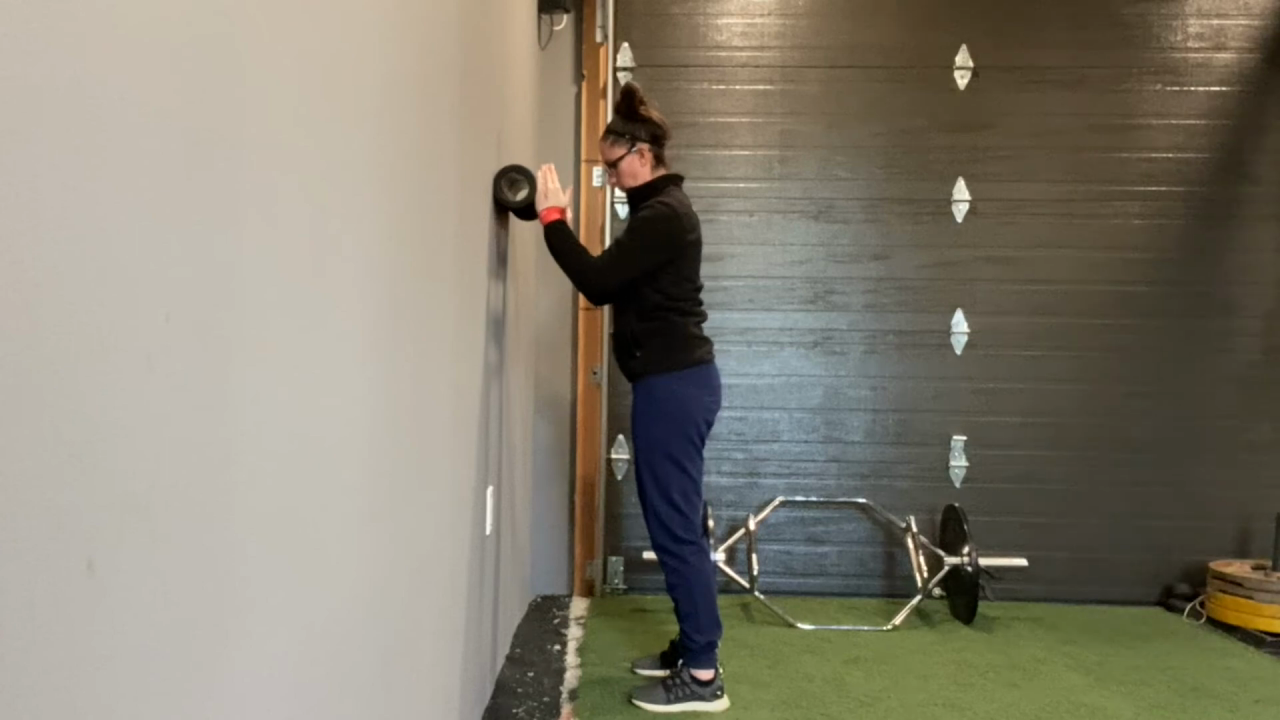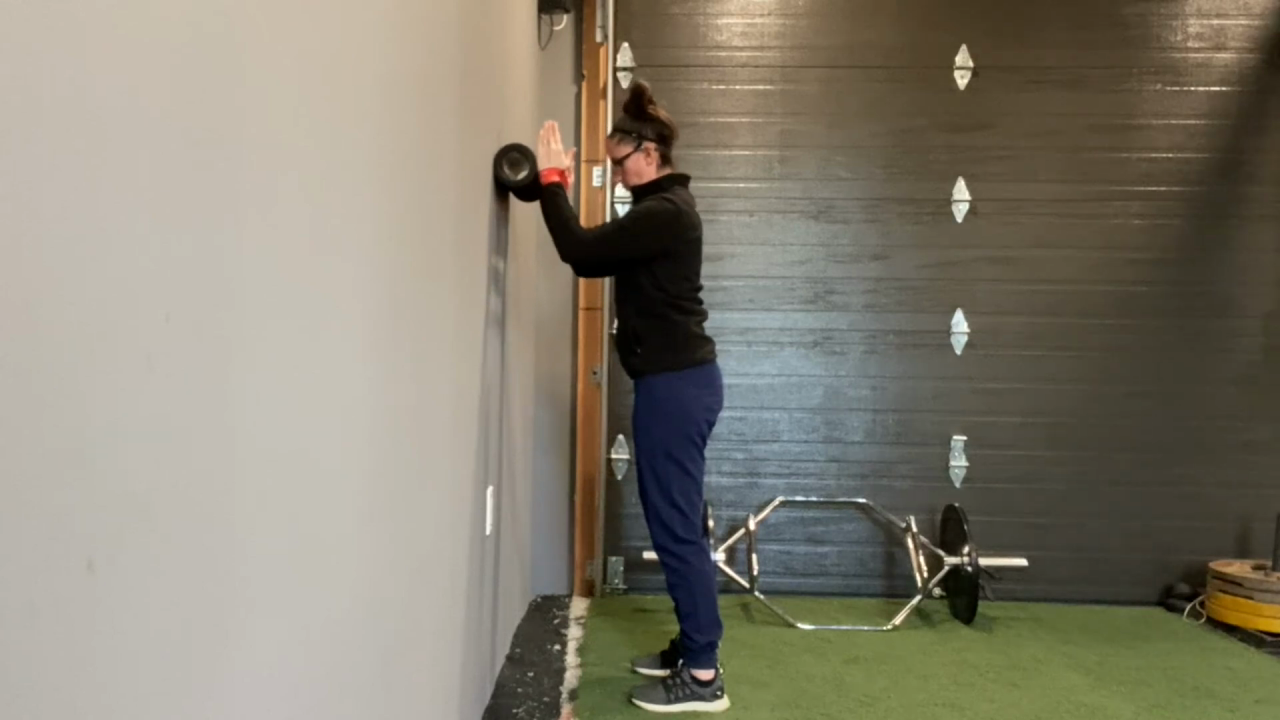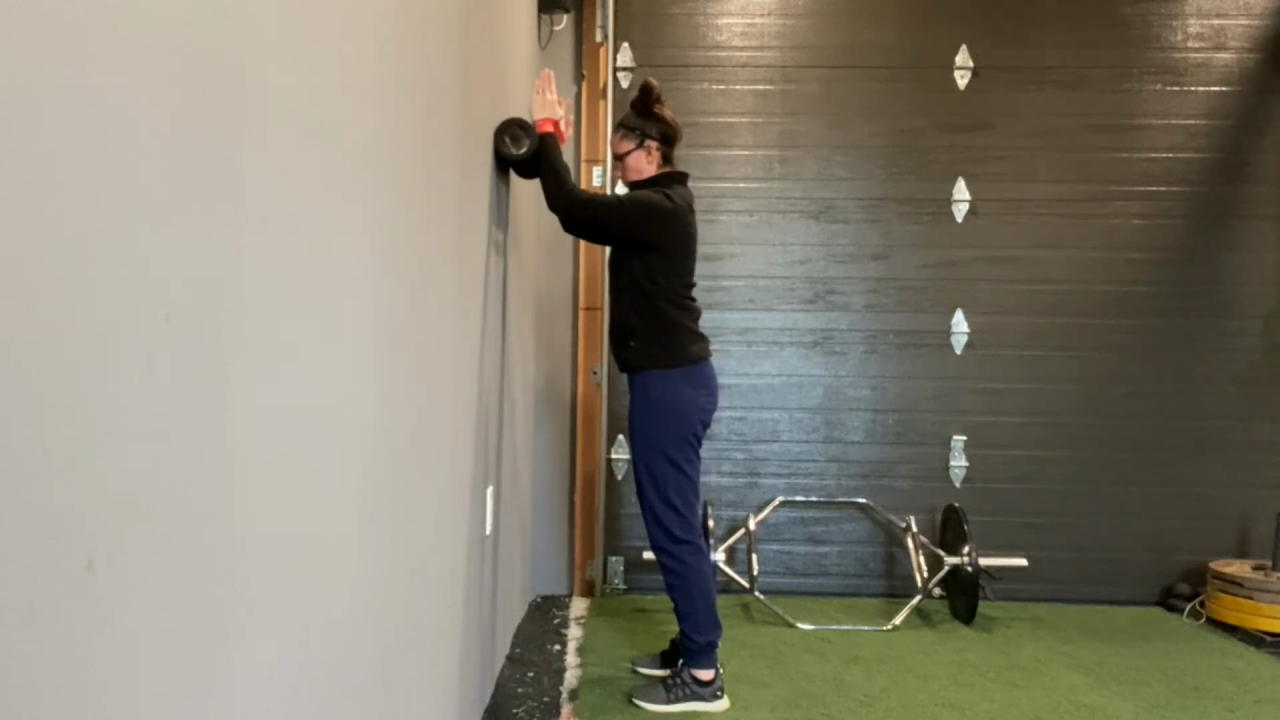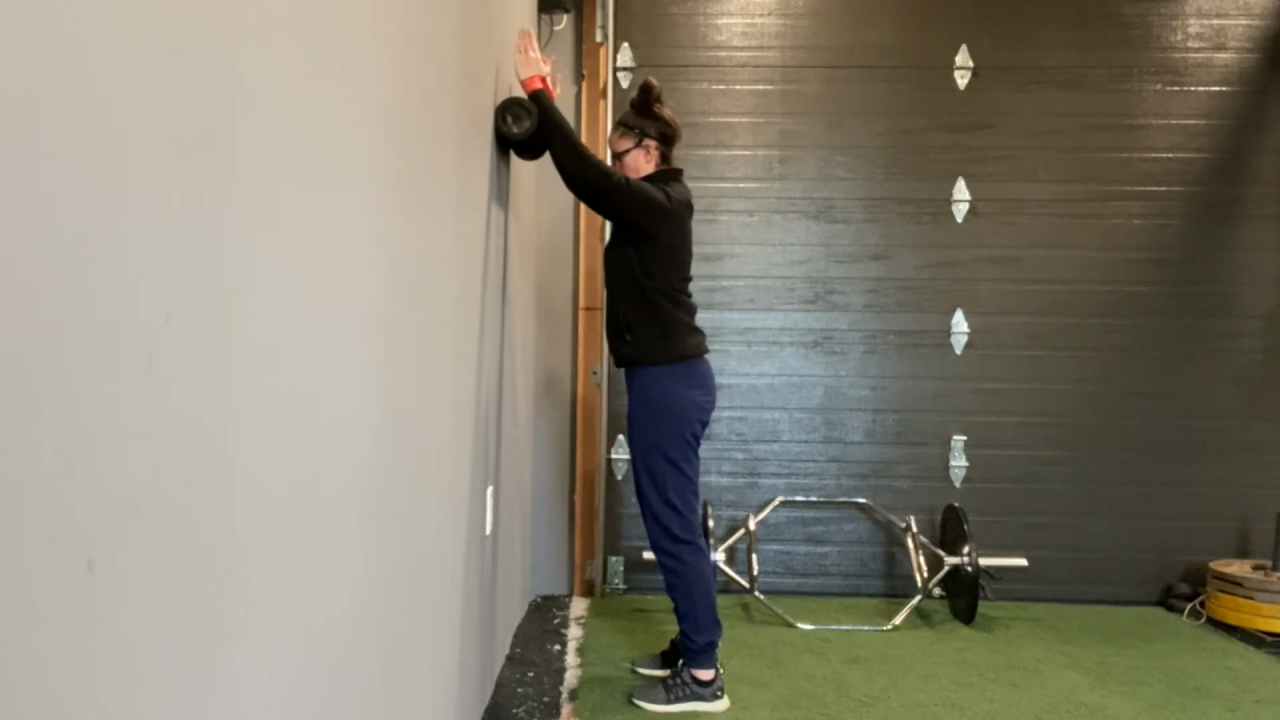
dt=1s
person 1, frame 1
left shoulder: (663, 215)
right shoulder: (661, 209)
left elbow: (598, 284)
right elbow: (615, 281)
left wrist: (554, 219)
right wrist: (558, 220)
left hip: (673, 384)
right hip: (676, 380)
left knee: (676, 528)
right knee: (675, 523)
right ankle: (692, 649)
person 1, frame 2
left shoulder: (665, 213)
right shoulder: (664, 208)
left elbow: (581, 252)
right elbow: (598, 257)
left wrist: (552, 181)
right wrist: (559, 186)
left hip: (676, 384)
right hip: (677, 379)
left knee: (677, 527)
right knee: (675, 524)
right ankle: (692, 648)
person 1, frame 3
left shoulder: (658, 209)
right shoulder: (662, 205)
left elbow: (570, 208)
right elbow: (588, 213)
left wrist: (546, 131)
right wrist: (554, 141)
left hip: (670, 382)
right hip: (673, 377)
left knee: (675, 527)
right knee: (673, 524)
right ankle: (692, 649)
person 1, frame 4
left shoulder: (653, 205)
right shoulder: (658, 202)
left elbow: (580, 171)
right elbow: (591, 173)
left wrist: (537, 91)
right wrist: (544, 99)
left hip: (667, 381)
right hip: (671, 376)
left knee: (673, 527)
right knee: (672, 523)
right ankle: (693, 650)
